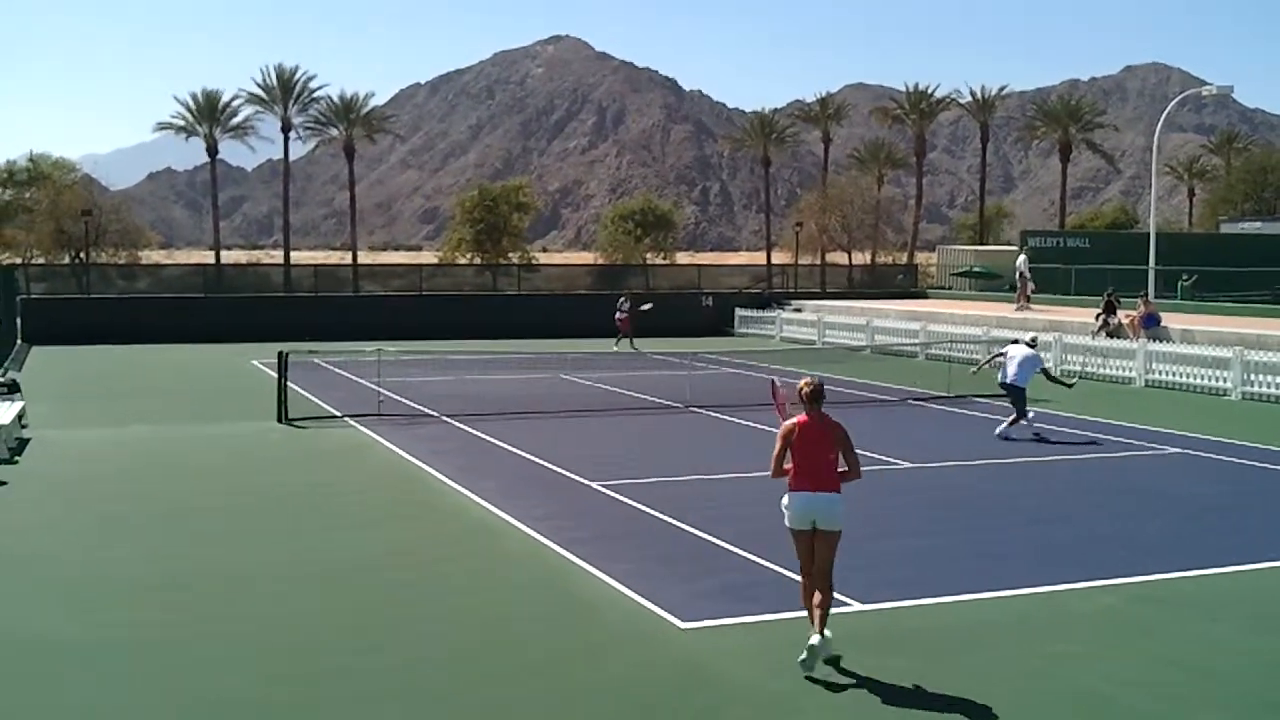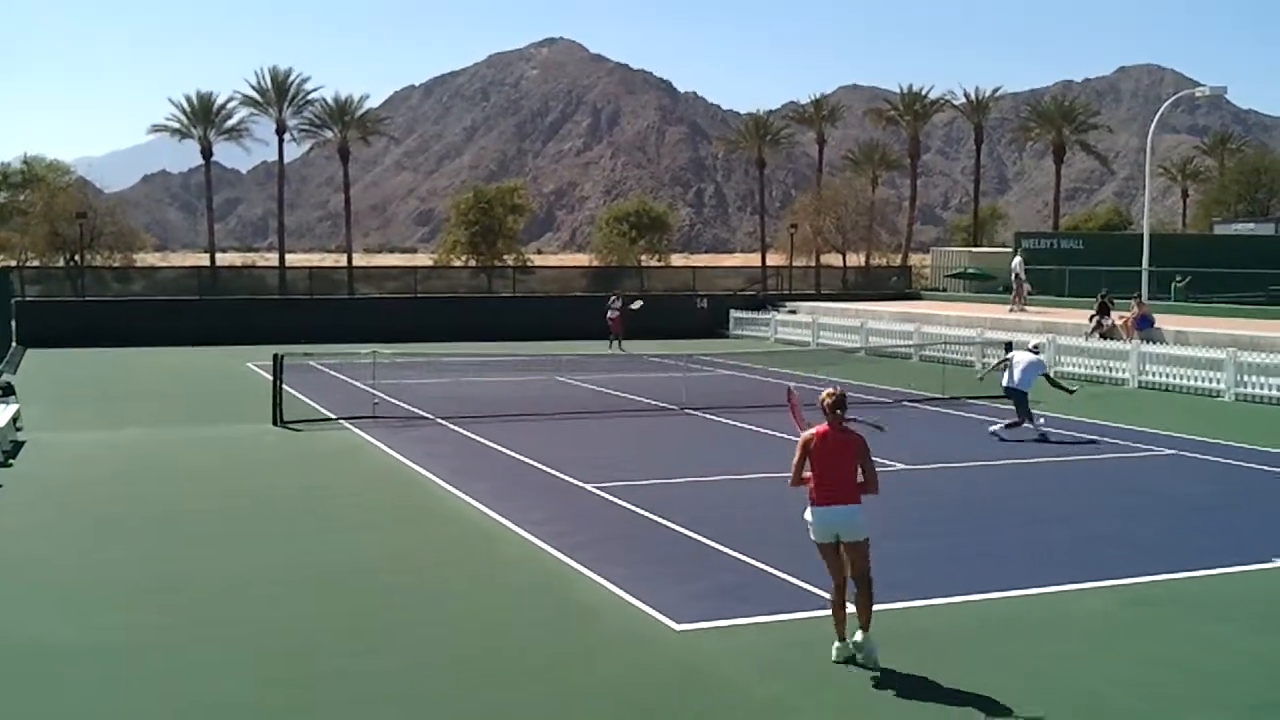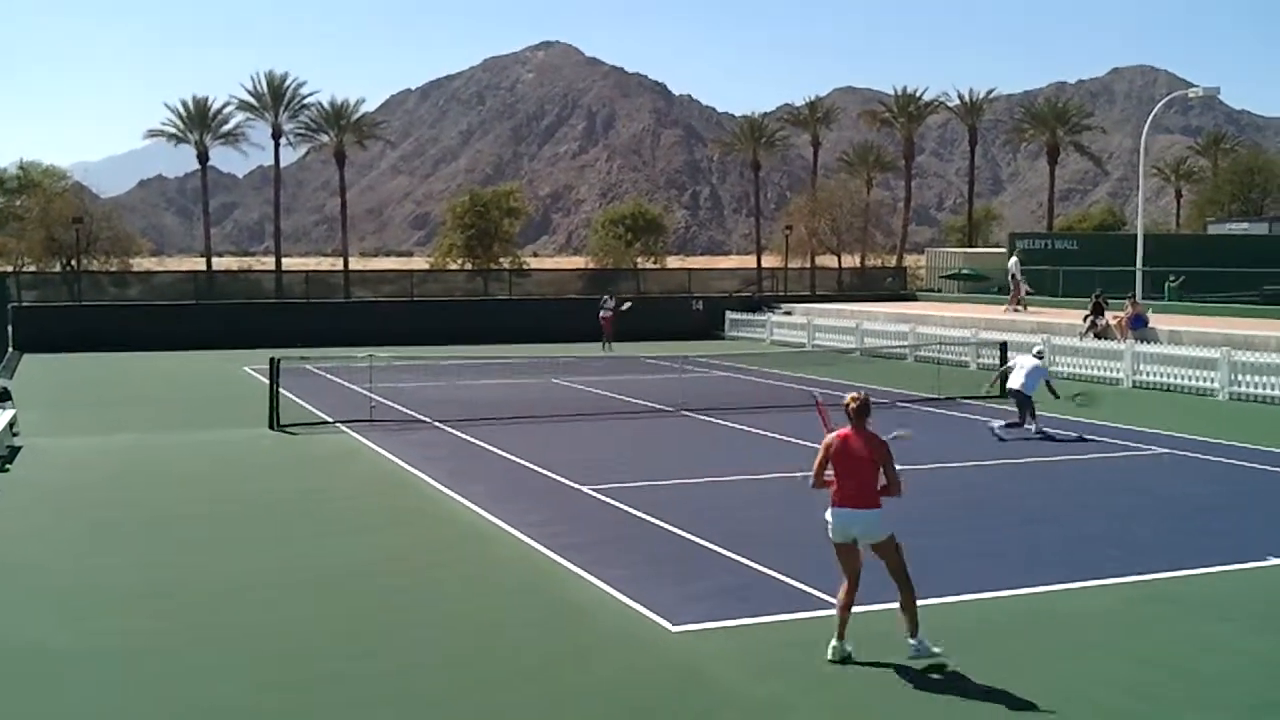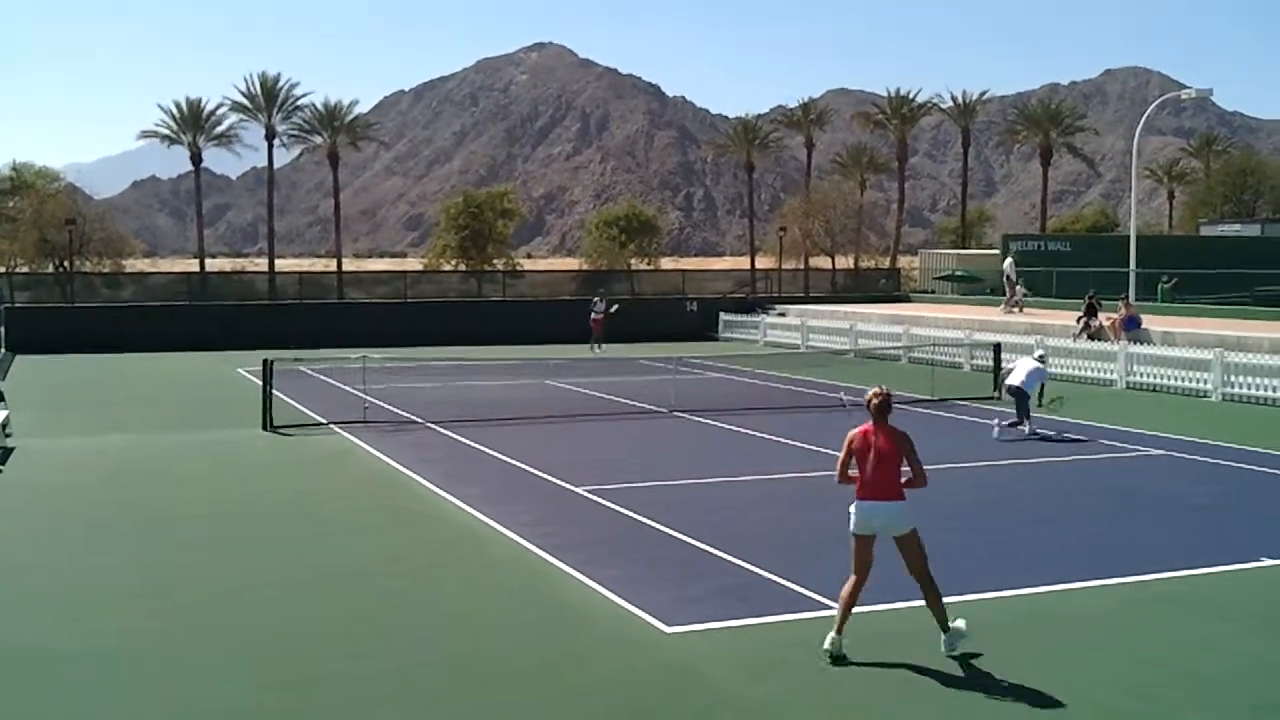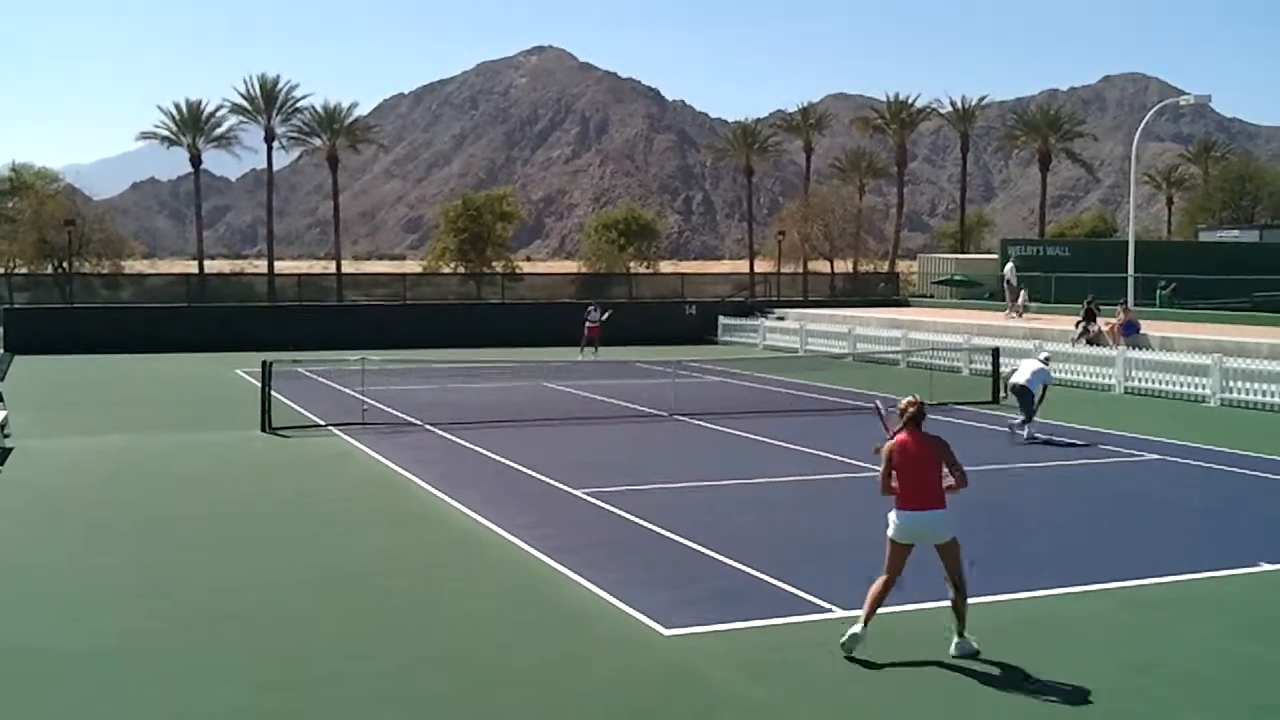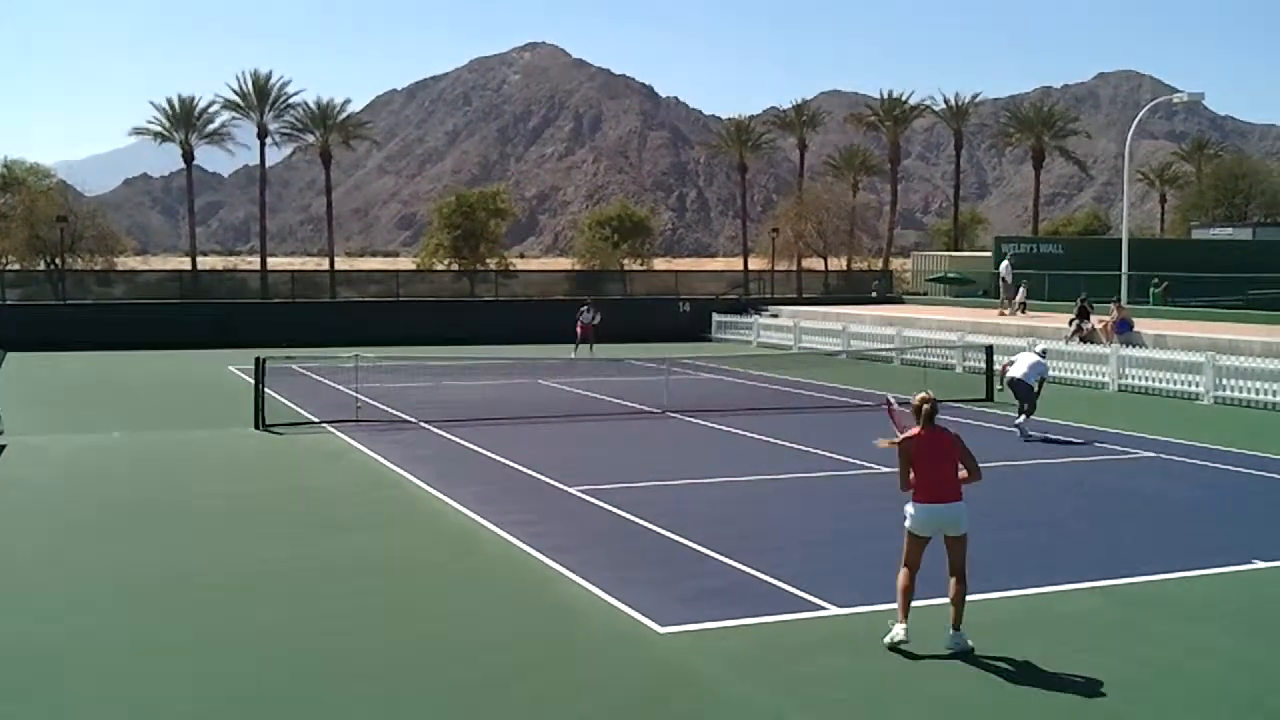
dt=0.1s
person 1, frame 1
left shoulder: (789, 428)
right shoulder: (837, 428)
left elbow: (776, 472)
right elbow: (854, 472)
left hip: (798, 502)
right hip: (829, 502)
left knee: (808, 574)
right knee: (823, 577)
left ankle: (818, 636)
right ankle: (818, 637)
person 1, frame 2
left shoulder: (809, 437)
right shoulder: (857, 439)
left elbow: (795, 480)
right elbow: (872, 487)
left hip: (820, 514)
right hip: (850, 513)
left knee: (839, 581)
right knee: (862, 581)
left ankle: (841, 643)
right ankle: (862, 635)
person 1, frame 3
left shoulder: (831, 441)
right shoulder: (878, 444)
left elbow: (816, 482)
right elbow: (896, 490)
left hip: (840, 516)
right hip: (870, 517)
left knee: (851, 580)
right knee: (902, 577)
left ankle: (838, 644)
right ankle: (915, 640)
person 1, frame 4
left shoulder: (854, 436)
right shoulder: (901, 438)
left elbow: (841, 477)
right elbow: (921, 480)
left hip: (863, 509)
right hip: (894, 509)
left knee: (858, 576)
right knee: (922, 574)
left ankle: (835, 637)
right ankle: (948, 633)
person 1, frame 5
left shoulder: (892, 446)
right shoulder: (938, 444)
left elbow: (885, 490)
right elbow: (961, 482)
left hip: (905, 518)
right hip: (937, 517)
left knee: (888, 578)
right knee: (956, 578)
left ankle: (860, 628)
right ankle: (961, 641)
person 1, frame 6
left shoulder: (906, 440)
right shoulder: (952, 438)
left elbow: (904, 485)
right elbow: (976, 474)
left hip: (922, 510)
right hip: (953, 509)
left knee: (908, 569)
right knee: (957, 573)
left ankle: (901, 626)
right ankle: (956, 634)
